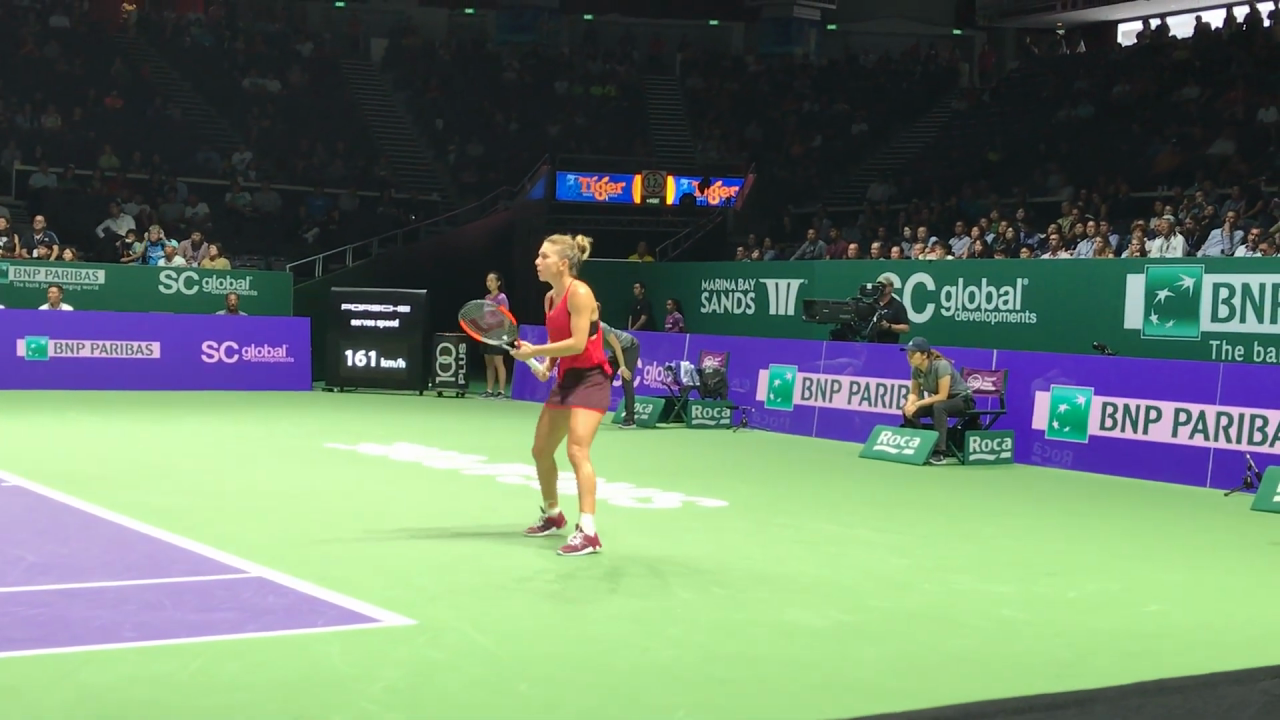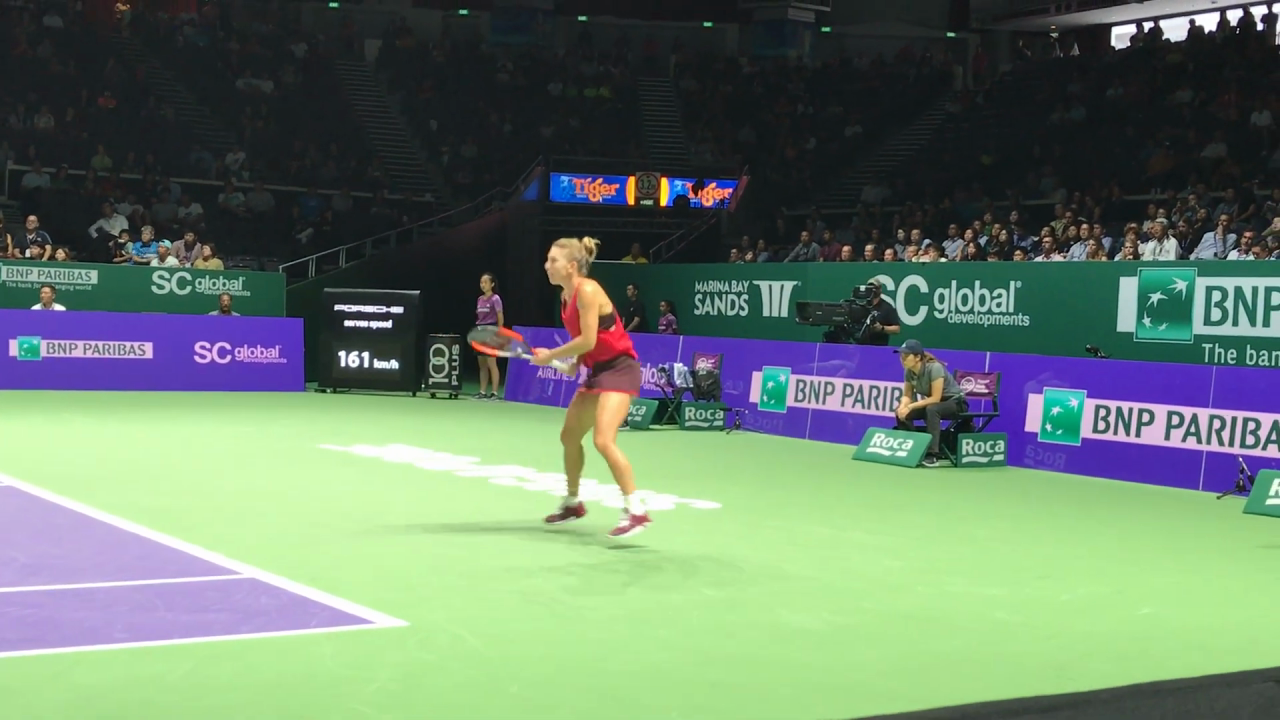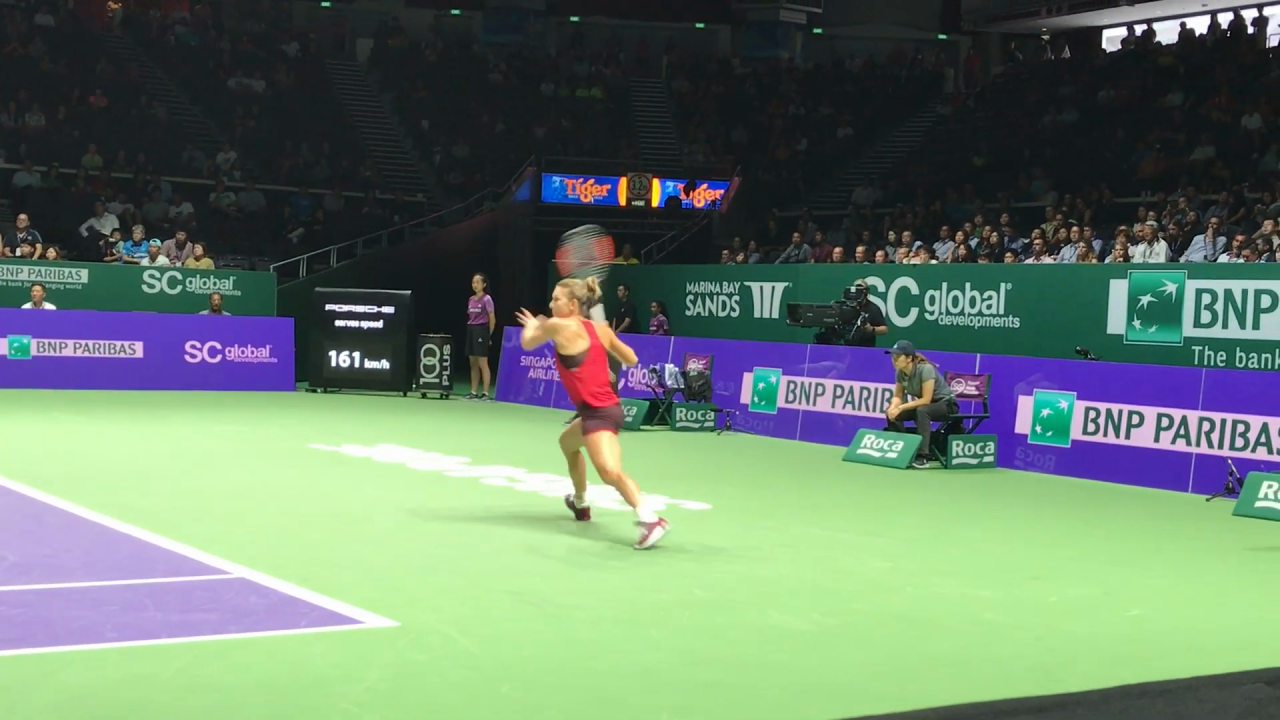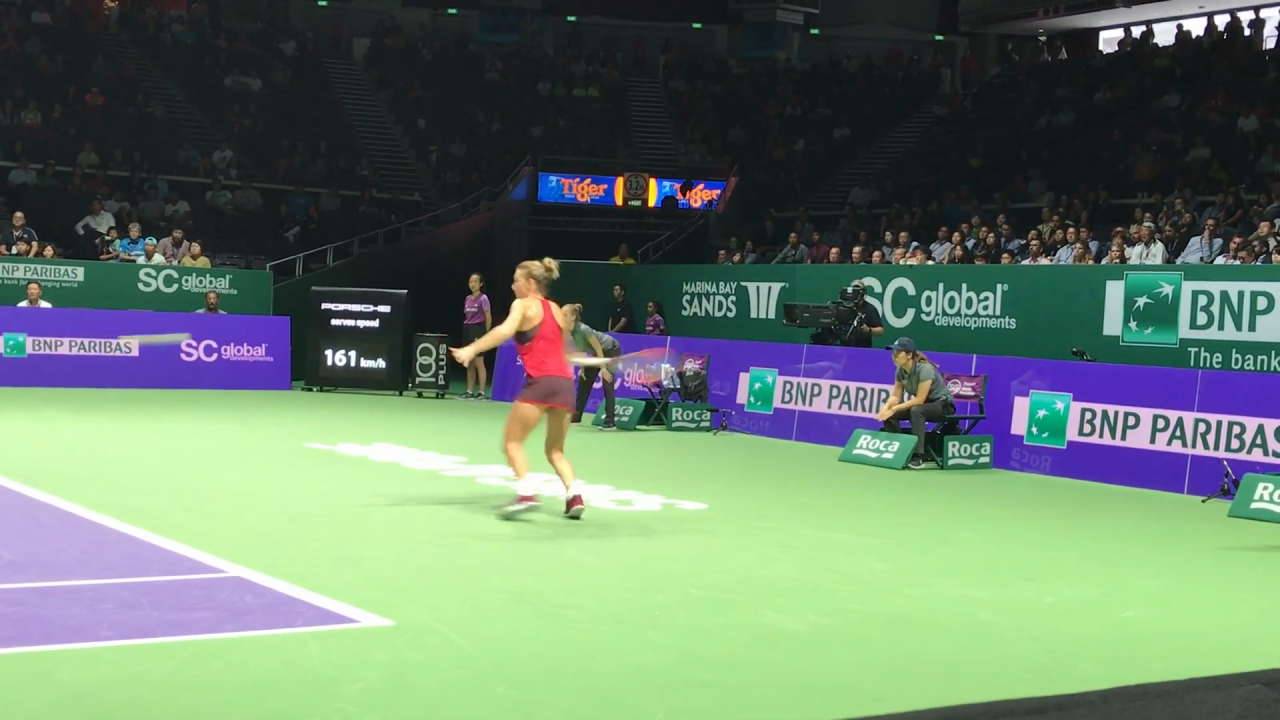
dt=0.3s
person 1, frame 1
left shoulder: (579, 293)
right shoulder: (550, 297)
left elbow: (578, 344)
left wrist: (534, 352)
right wrist: (547, 364)
left hip: (590, 381)
right hip: (565, 381)
left knee: (577, 454)
right knee: (540, 451)
left ankle: (588, 533)
right ankle: (552, 514)
person 1, frame 2
left shoulder: (587, 290)
right shoulder: (567, 295)
left elbow: (588, 341)
left wrist: (551, 356)
right wrist: (574, 362)
left hip: (618, 369)
right hip: (597, 371)
left knee: (604, 441)
right knee: (569, 437)
left ankle: (636, 511)
right ankle: (572, 502)
person 1, frame 3
left shoulder: (558, 326)
right shoulder: (600, 329)
left elbow: (529, 342)
right elbow: (630, 359)
left wrist: (530, 325)
left hip: (600, 413)
right hip: (595, 411)
left knee: (610, 471)
right knee: (567, 444)
left ankle: (650, 520)
right ankle: (580, 502)
person 1, frame 4
left shoulder: (522, 305)
right shoulder: (555, 311)
left elbow: (505, 331)
left wrist: (470, 350)
left hip: (540, 383)
right hip: (565, 385)
left knee: (511, 442)
right knee: (555, 450)
left ankle: (527, 494)
right ankle: (574, 495)
